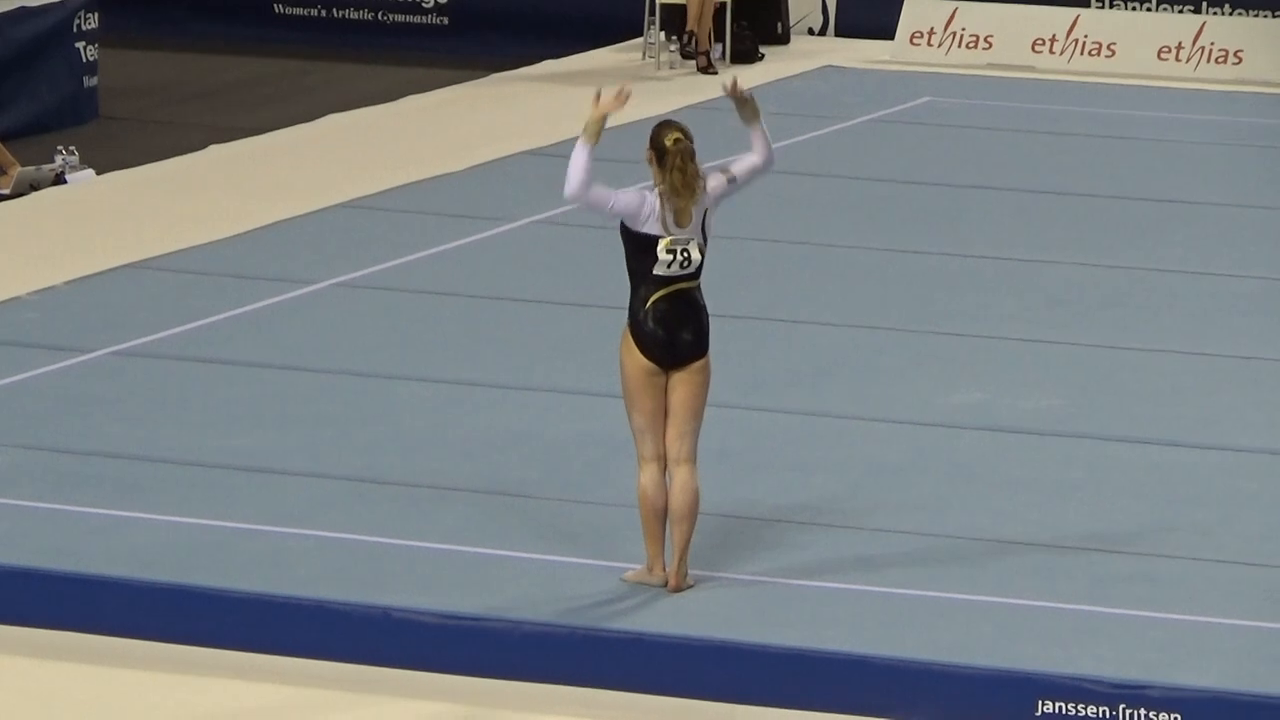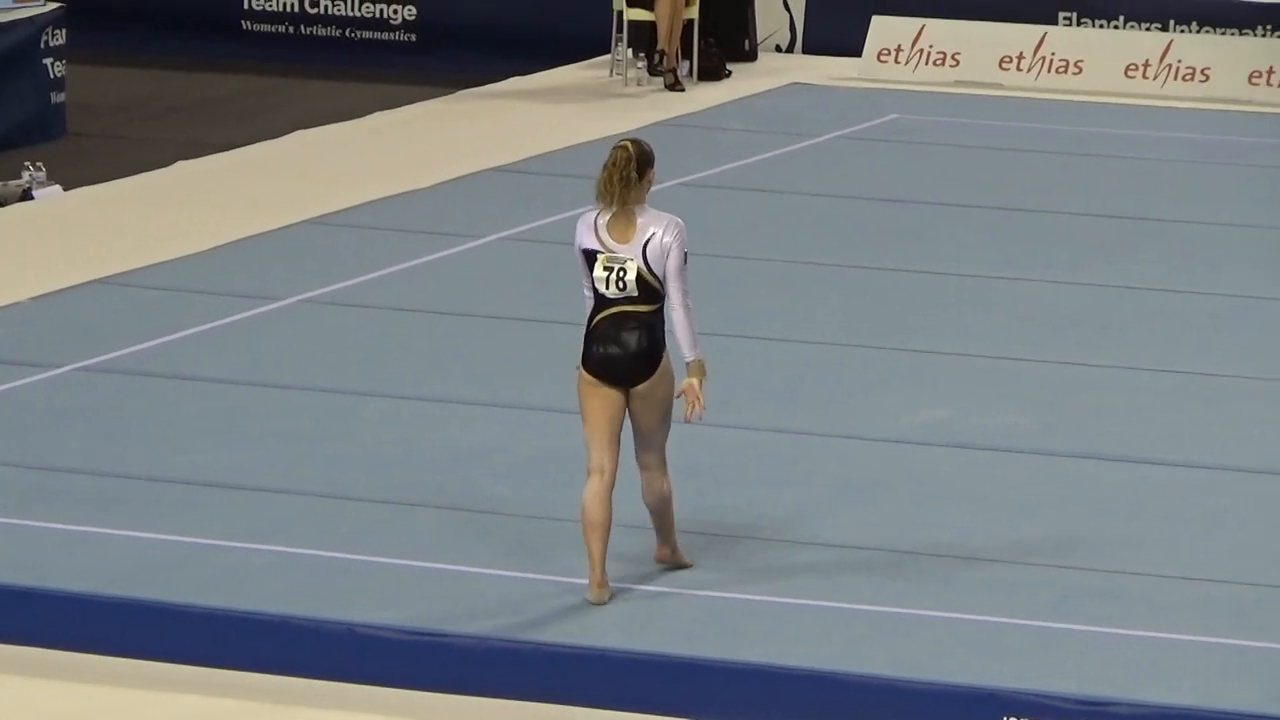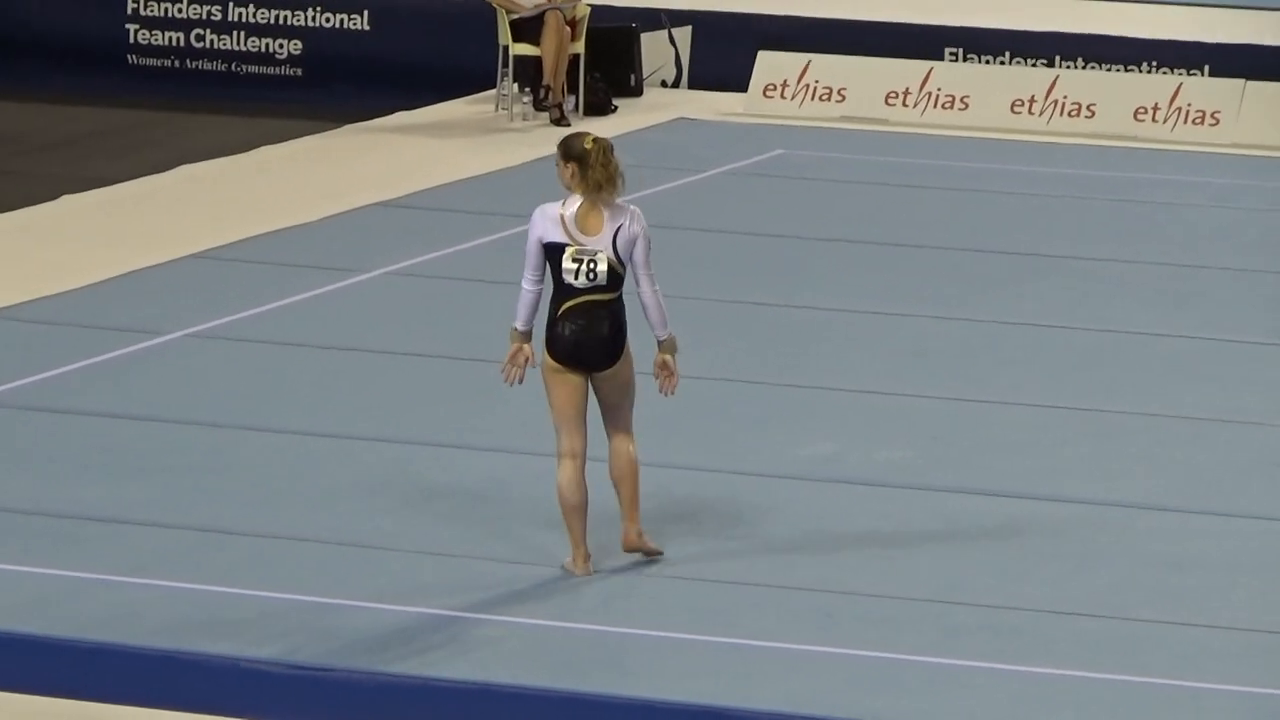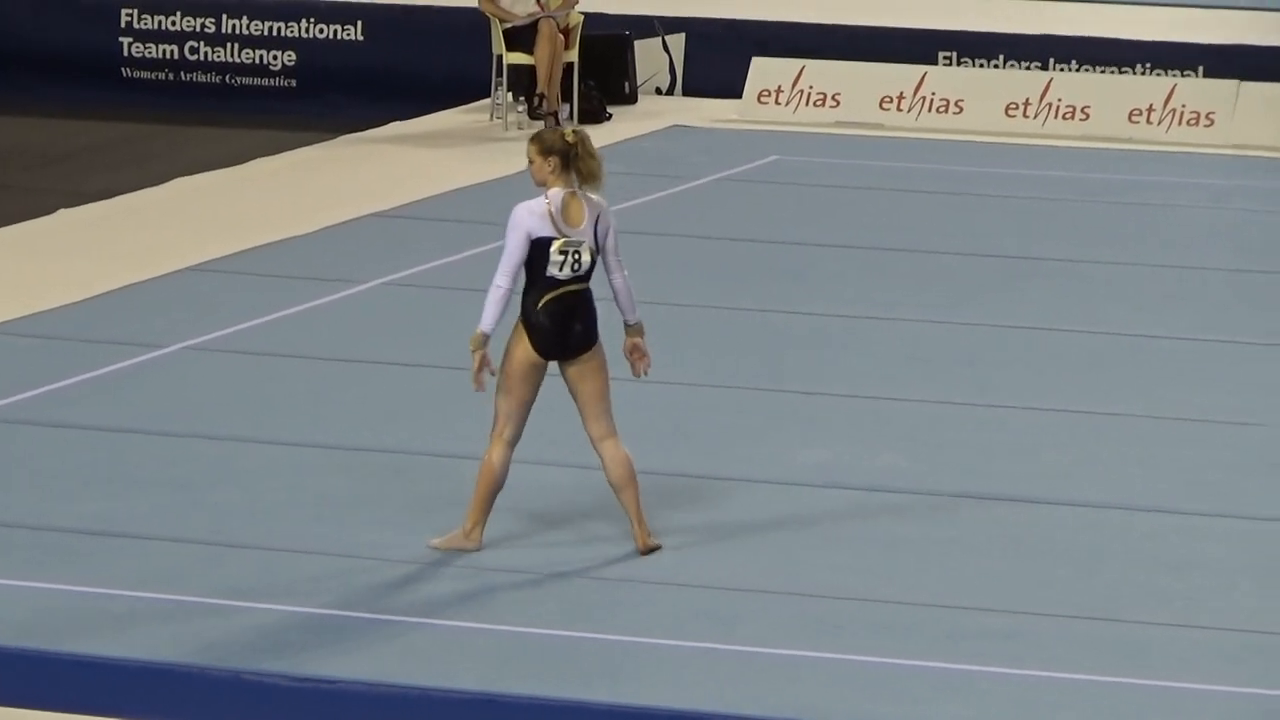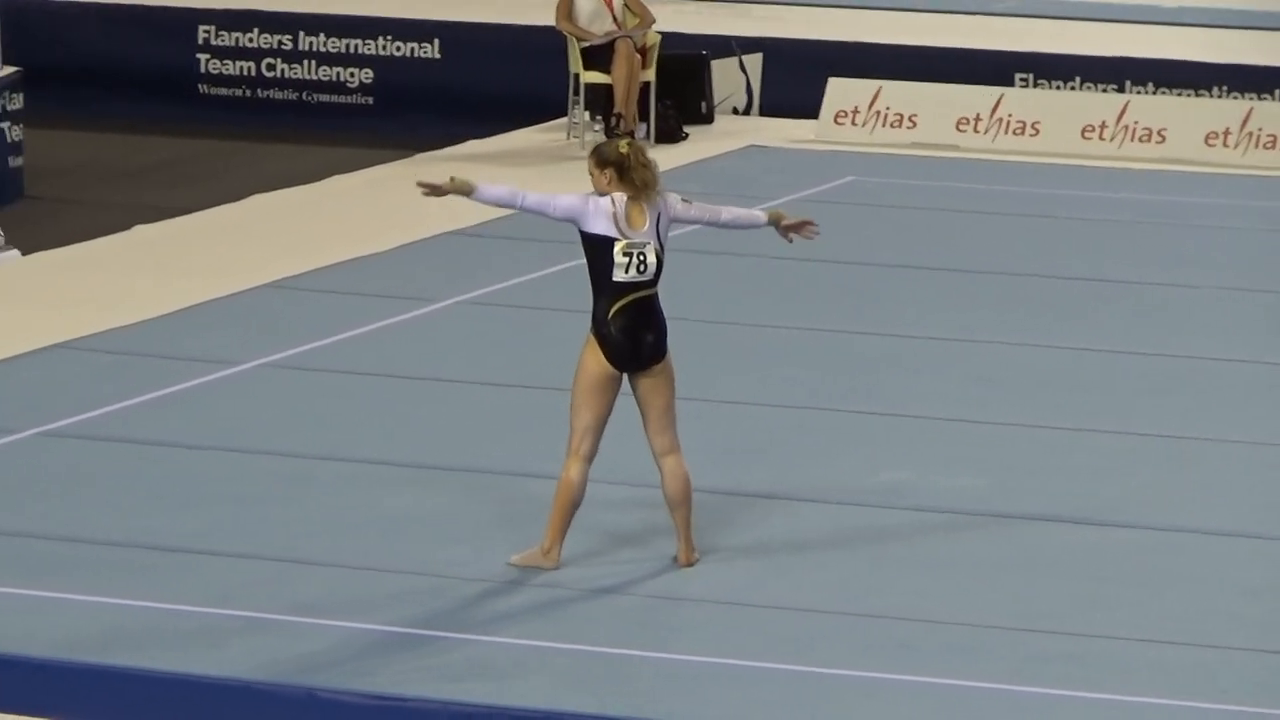
dt=1s
person 1, frame 1
left shoulder: (645, 203)
right shoulder: (705, 191)
left elbow: (575, 189)
right elbow: (762, 159)
left wrist: (593, 125)
right wrist: (748, 109)
left hip: (647, 338)
right hip: (693, 333)
left knee: (651, 458)
right knee: (682, 460)
left ankle: (653, 565)
right ankle: (678, 569)
person 1, frame 2
left shoulder: (586, 225)
right shoulder: (668, 229)
right elbow: (678, 302)
right wrist: (693, 368)
left hip: (598, 352)
right hip: (646, 354)
left knee: (599, 472)
right knee: (652, 462)
left ankle: (597, 579)
right ankle: (666, 546)
person 1, frame 3
left shoulder: (544, 218)
right shoulder: (630, 219)
left elbow: (531, 284)
right elbow: (647, 286)
left wrist: (520, 336)
right wrist: (665, 345)
left hip: (562, 336)
right hip: (608, 336)
left knee: (570, 452)
right knee: (621, 433)
left ankle: (580, 555)
right ankle: (632, 530)
person 1, frame 4
left shoulder: (528, 213)
right shoulder: (598, 209)
left elbow: (504, 280)
right elbow: (617, 274)
left wrist: (481, 341)
right wrist: (634, 330)
left hip: (538, 327)
right hip: (580, 326)
left knee: (503, 436)
right knee: (605, 435)
left ankle: (471, 531)
right ankle: (641, 532)
person 1, frame 5
left shoulder: (591, 209)
right shoulder: (662, 207)
left elbow: (525, 200)
right elbow: (719, 215)
left wrist: (464, 189)
right wrist: (774, 219)
left hip: (609, 336)
right hip: (651, 335)
left knee: (580, 450)
right knee: (667, 449)
left ankle: (549, 549)
right ankle: (686, 547)
